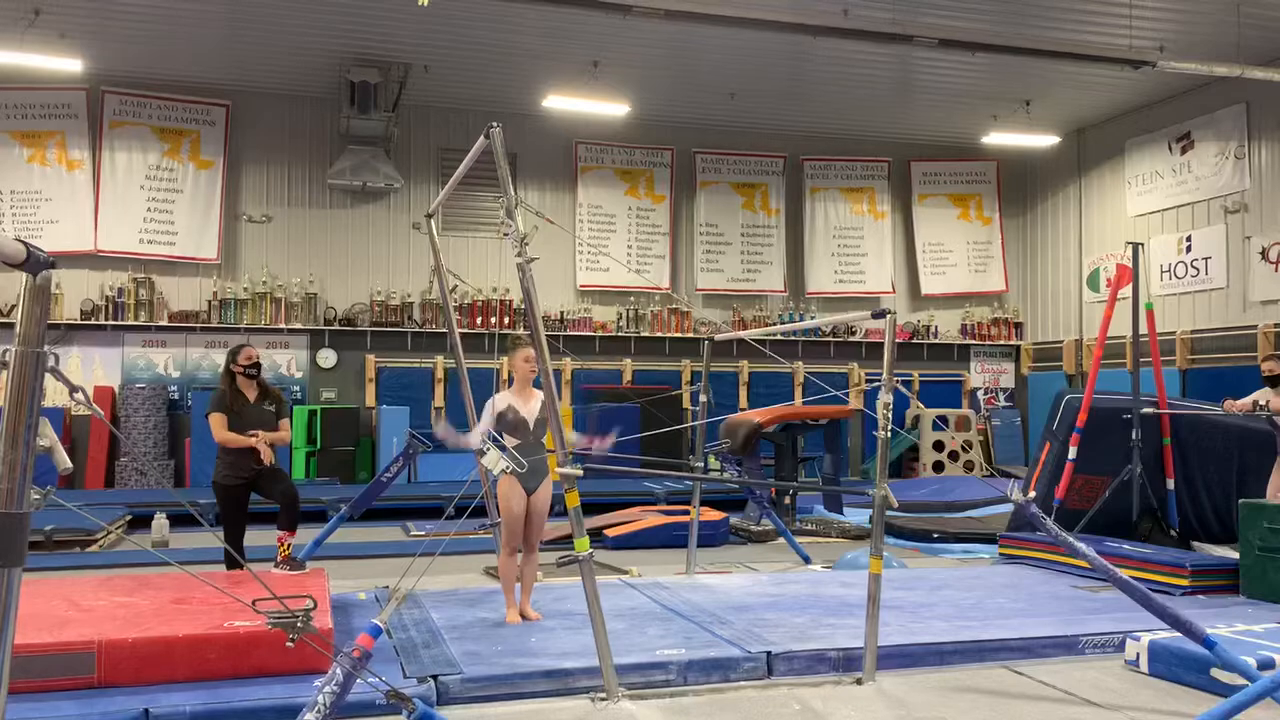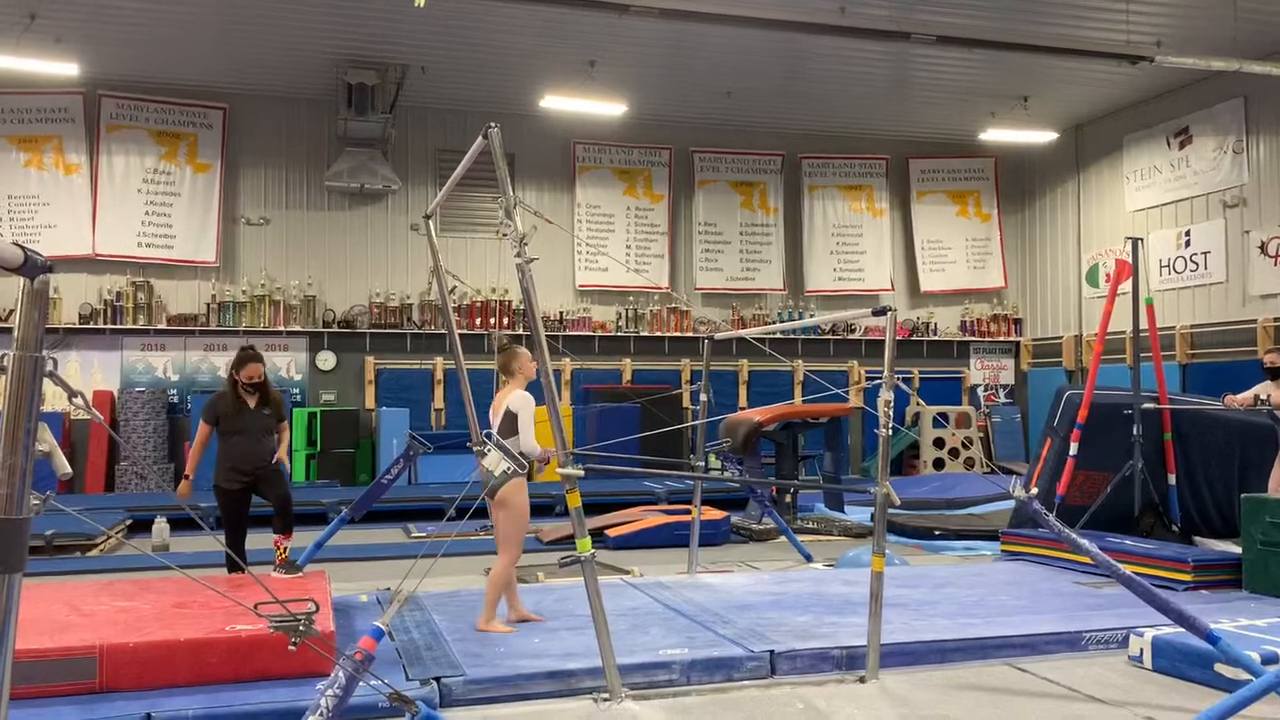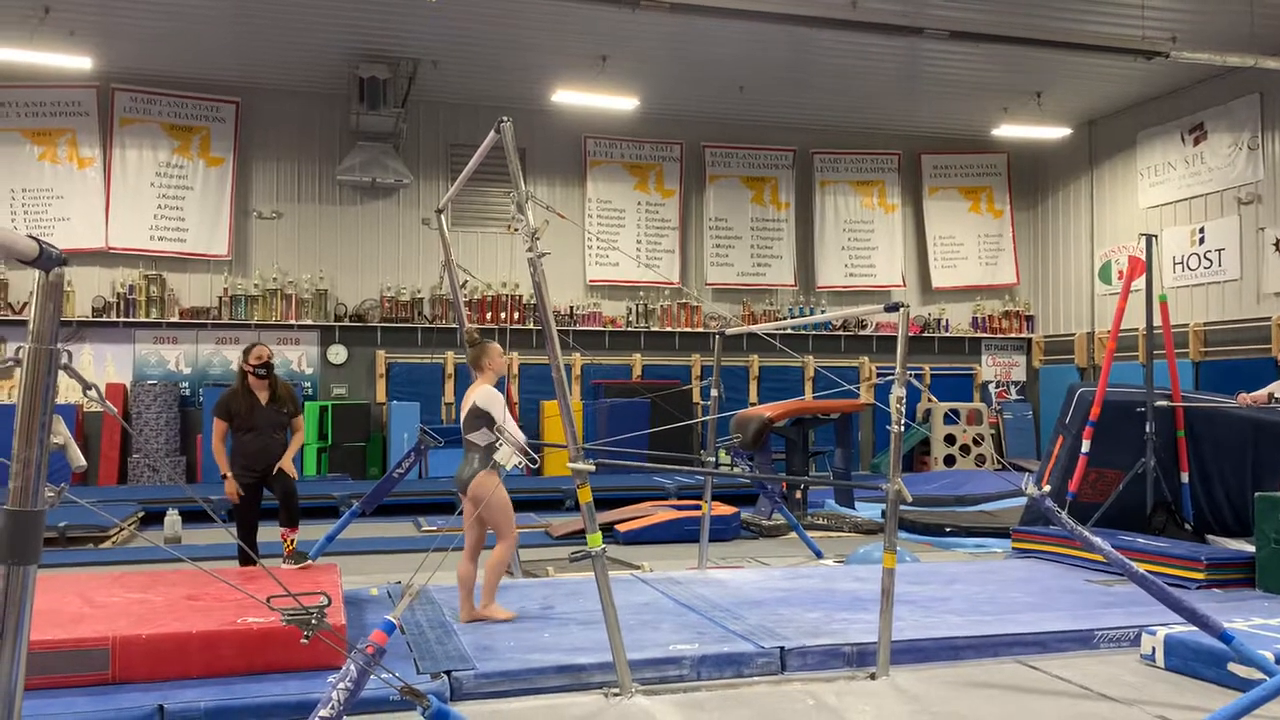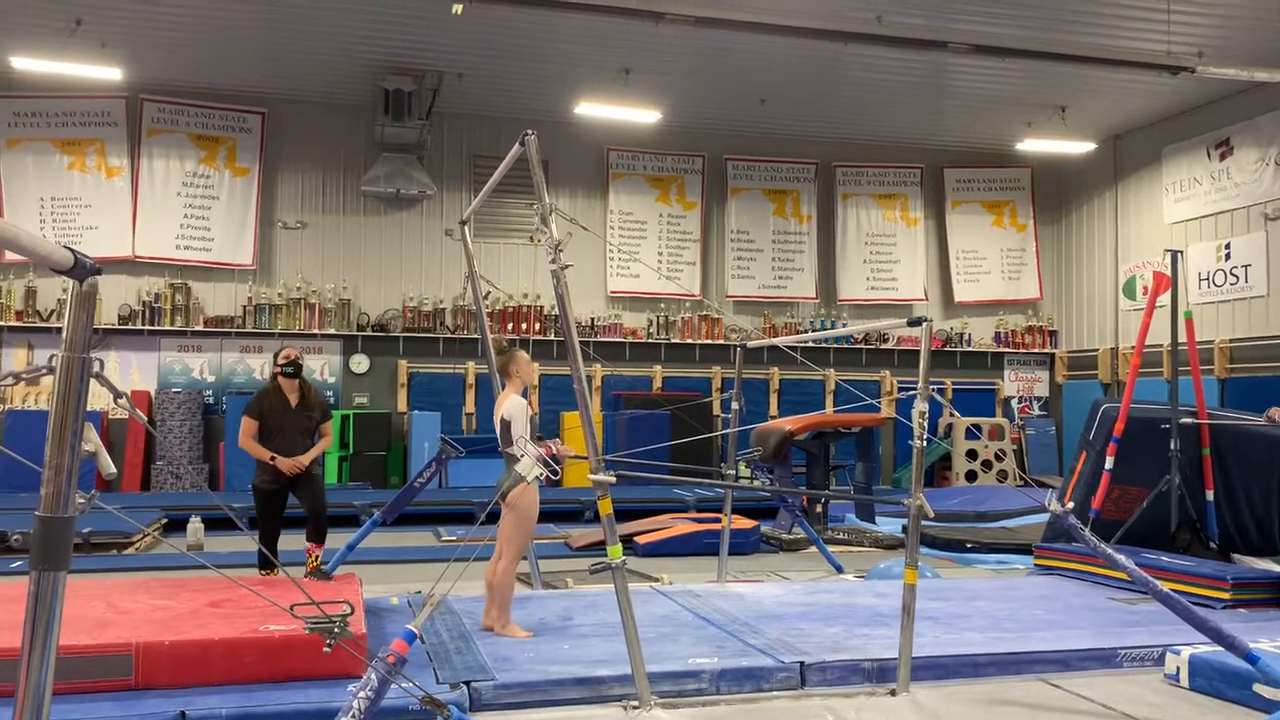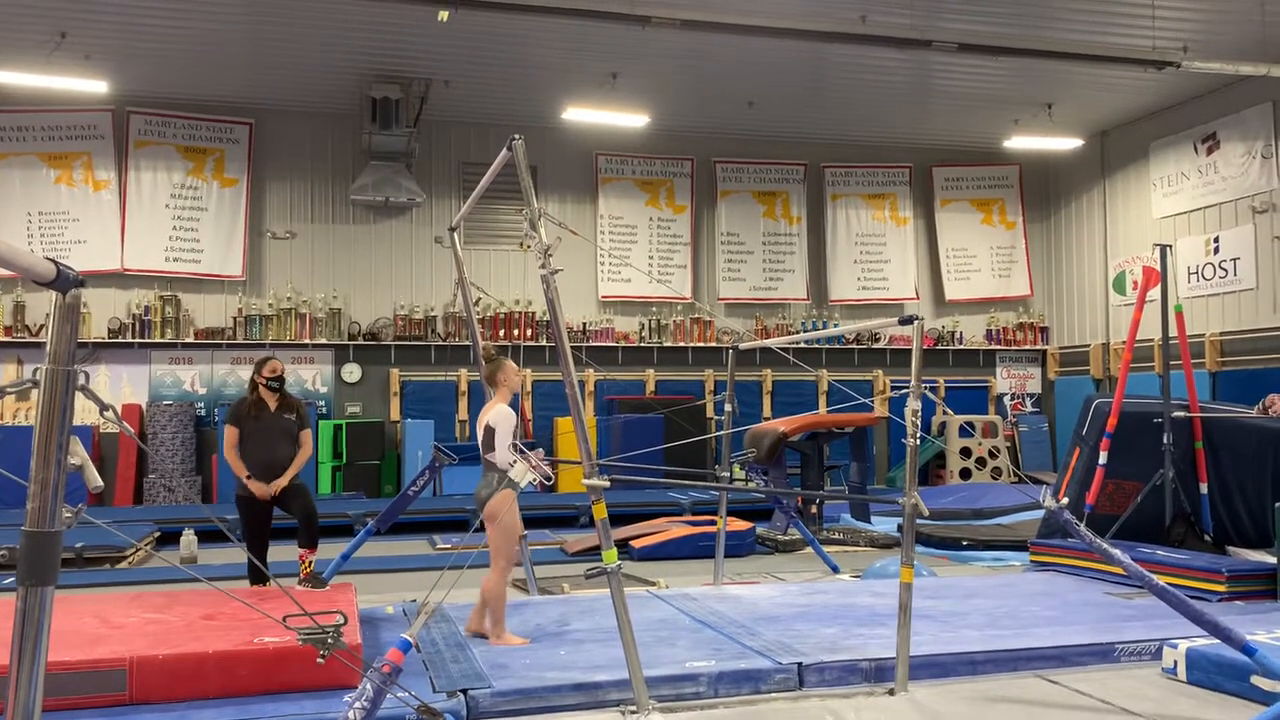
dt=1s
person 1, frame 1
left shoulder: (545, 399)
right shoulder: (498, 402)
left elbow: (561, 433)
right elbow: (478, 439)
left wrist: (589, 443)
right wrist: (453, 438)
left hip: (541, 476)
right hip: (512, 476)
left knee: (532, 546)
right knee: (510, 546)
left ankle: (525, 604)
right ankle: (511, 606)
person 1, frame 2
left shoulder: (498, 399)
right shoulder: (523, 398)
right elbow: (527, 446)
left wrist: (536, 453)
right wrist: (543, 454)
left hip: (495, 476)
right hip: (511, 480)
left knee: (506, 552)
right knee: (510, 554)
left ankle: (515, 609)
right ankle: (486, 618)
person 1, frame 3
left shoulder: (472, 393)
right shoulder: (490, 394)
right elbow: (518, 439)
left wrist: (502, 443)
right wrist: (506, 453)
left hip: (467, 474)
right hip: (482, 475)
left knee: (472, 547)
right knee: (507, 538)
left ankle: (468, 608)
right ankle: (487, 603)
person 1, frame 4
left shoulder: (503, 401)
right shoulder: (518, 403)
right elbow: (524, 452)
left wrist: (545, 448)
right wrist: (553, 450)
left hip: (510, 481)
right hip: (522, 484)
left knee: (500, 554)
right knee: (511, 557)
left ankle: (491, 615)
right ankle: (503, 622)
person 1, frame 5
left shoulder: (488, 411)
right shoulder: (505, 413)
right elbow: (503, 460)
left hip: (488, 488)
right hip: (500, 491)
left knee: (503, 563)
right knee: (501, 566)
left ankle: (478, 620)
right ankle: (498, 632)
person 2, frame 1
left shoulder: (274, 397)
right shoulder: (222, 397)
left elbow: (286, 436)
right elbow: (220, 435)
left wrist: (267, 436)
right wrist: (254, 442)
left hip: (264, 469)
right hip: (230, 474)
left knee: (290, 495)
right knee: (233, 534)
left ankle: (283, 558)
person 2, frame 2
left shoulder: (273, 399)
right shoulder: (219, 402)
left elbow: (284, 430)
right elbow: (200, 442)
left wrist: (282, 450)
right wrist: (187, 477)
left hip: (265, 470)
right hip: (230, 478)
left knee: (283, 498)
right knee: (234, 537)
left ankle: (282, 561)
person 2, frame 3
left shoulder: (286, 393)
right shoulder: (231, 398)
left elbow: (298, 431)
right elbow: (218, 441)
left wrist: (287, 458)
right wrist: (227, 476)
left hip: (277, 466)
right hip: (244, 472)
left knee: (289, 492)
right knee: (246, 530)
left ankle: (290, 552)
person 2, frame 4
left shoulder: (316, 399)
right shoulder: (262, 398)
left elbow: (327, 436)
right elbow: (245, 440)
left wrist: (308, 457)
right wrist: (276, 459)
left hip: (305, 471)
right hip: (269, 476)
left knee: (318, 509)
right knee: (268, 533)
left ankle: (313, 567)
person 2, frame 5
left shoulder: (296, 407)
right shoulder: (242, 408)
left elbow: (307, 447)
right elbow: (229, 450)
left wrist: (285, 478)
right wrist: (250, 481)
left hip: (287, 483)
right hip: (254, 489)
left knee: (309, 512)
right knee: (256, 546)
left ankle: (307, 574)
